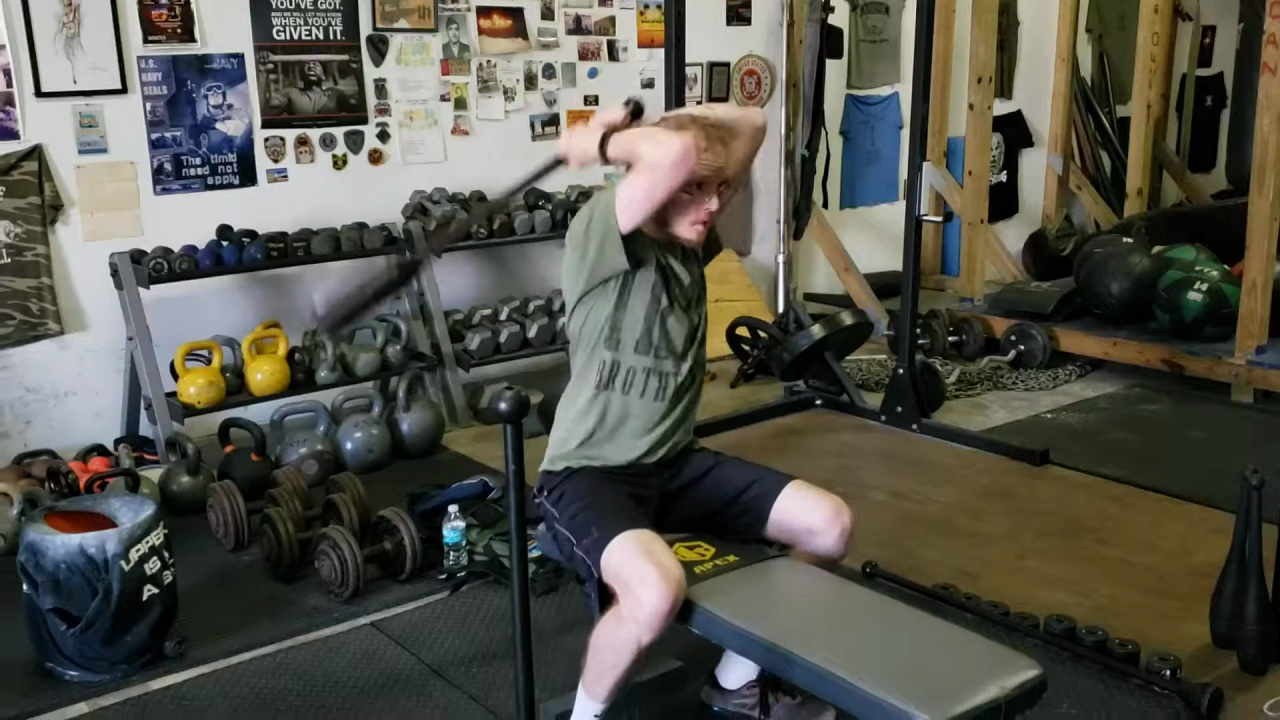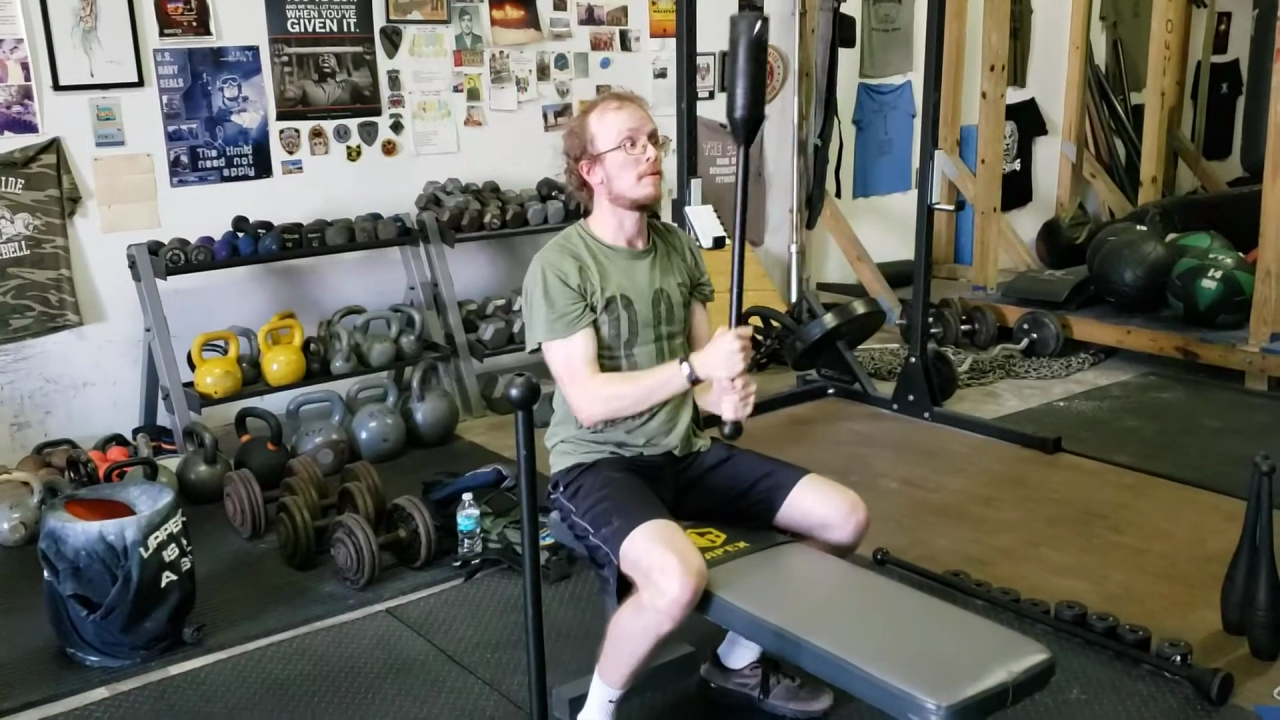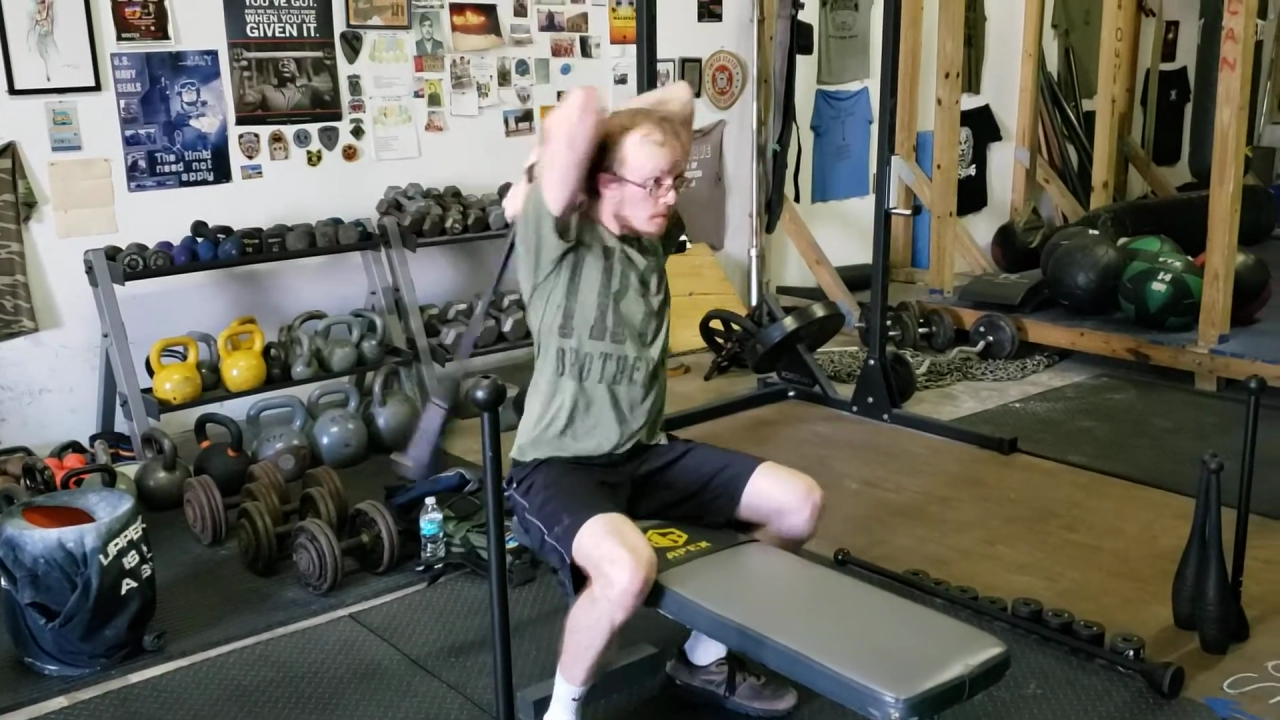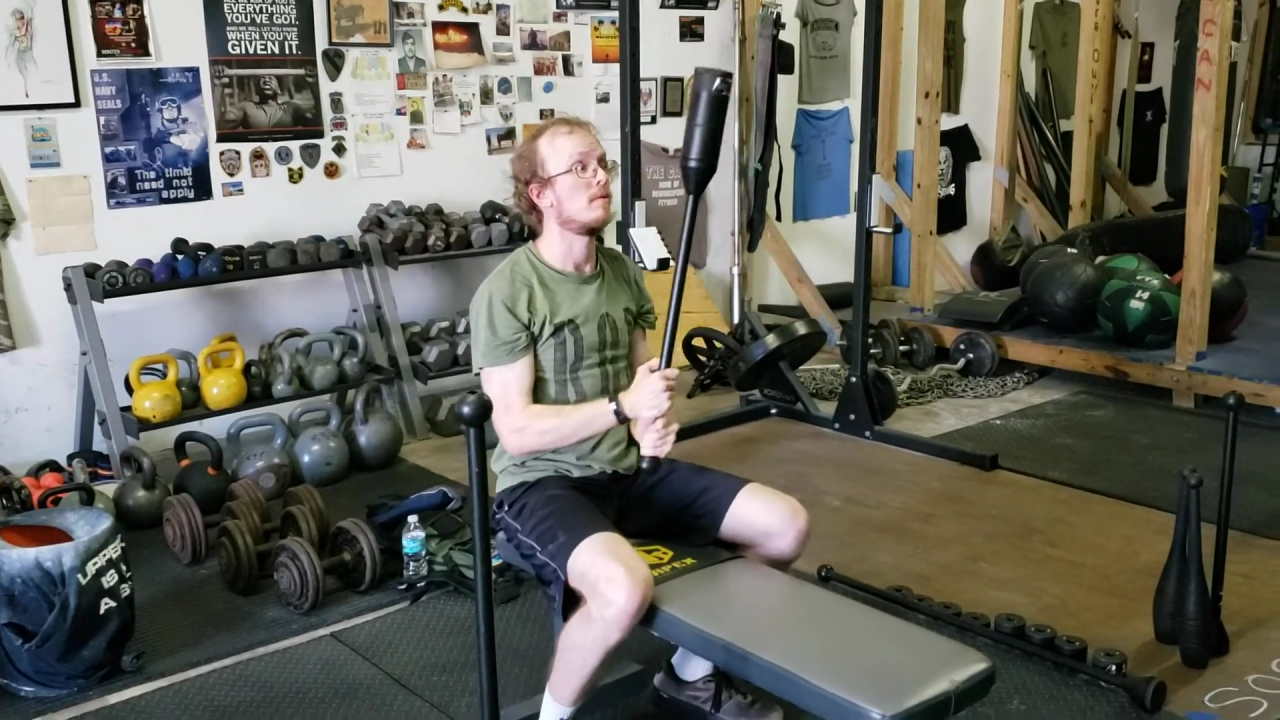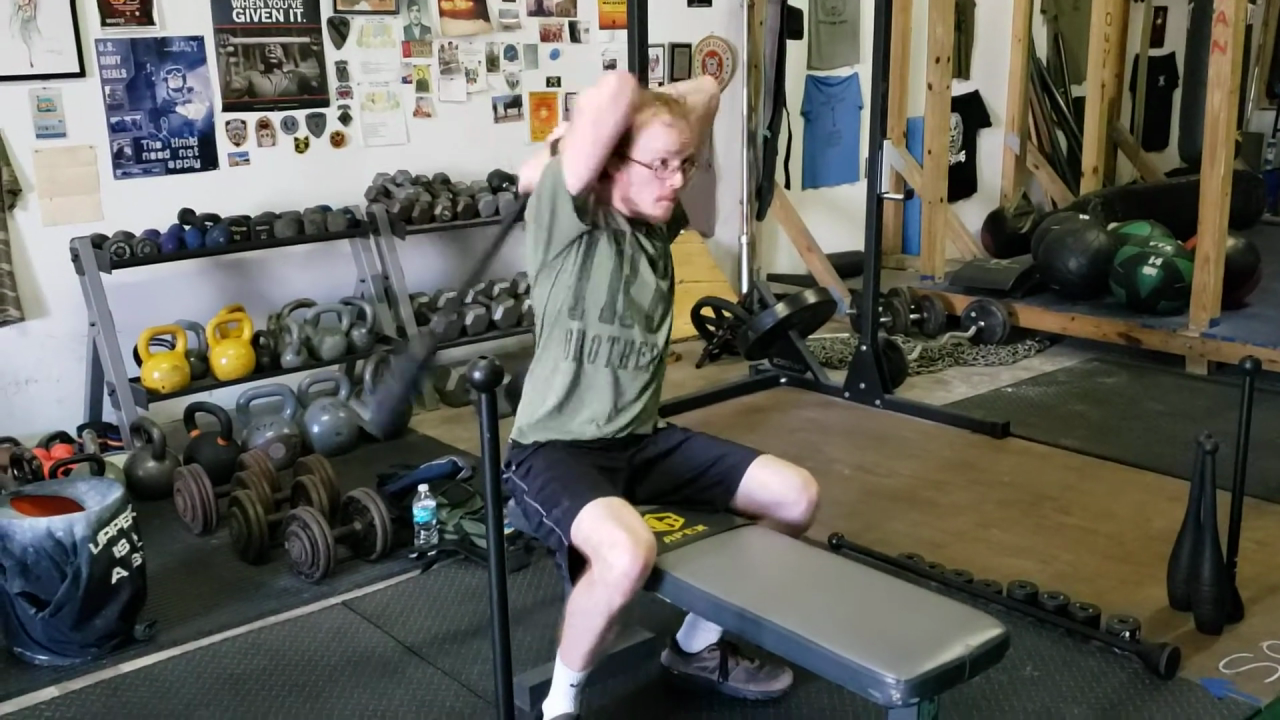
dt=1s
person 1, frame 1
left shoulder: (688, 236)
right shoulder: (602, 237)
left elbow: (749, 121)
right elbow: (673, 156)
left wrist: (622, 130)
right wrist: (611, 141)
left hip: (674, 464)
right hip: (588, 474)
left knee: (831, 524)
right knee: (655, 591)
person 1, frame 2
left shoulder: (678, 246)
right shoulder: (559, 266)
left elbow: (700, 354)
right elbow: (588, 400)
left wrist: (726, 385)
right wrist: (697, 370)
left hip: (685, 450)
right hip: (597, 464)
left knee: (844, 517)
right knee: (676, 580)
left ankle: (739, 661)
person 1, frame 3
left shoulder: (647, 224)
right shoulder: (557, 230)
left elbow: (678, 98)
right elbow: (581, 116)
left wrist: (600, 142)
right wrist: (542, 178)
left hip: (647, 453)
right hip: (556, 463)
left knee: (800, 503)
right knee: (625, 570)
left ankle: (704, 656)
person 1, frame 4
left shoulder: (621, 271)
right shoulder: (507, 293)
right elbow: (515, 431)
left wrist: (652, 417)
right wrist: (623, 408)
left hip: (626, 472)
right hip: (542, 484)
left knee: (785, 524)
right knee: (623, 589)
person 1, frame 5
left shoulder: (653, 211)
right shoulder: (567, 206)
left elbow: (702, 92)
right elbow: (617, 94)
right wrist: (574, 141)
left hip: (643, 438)
right hip: (554, 448)
left knee: (796, 496)
right knee: (626, 553)
left ankle: (697, 644)
